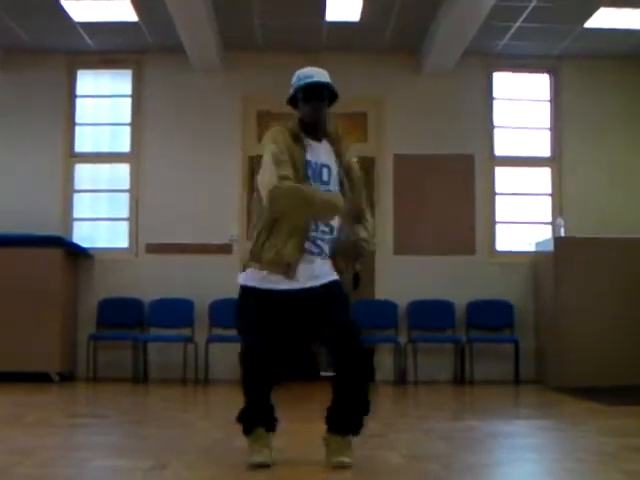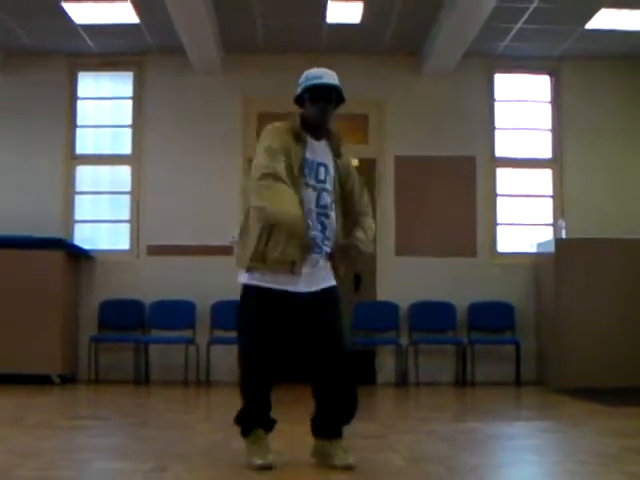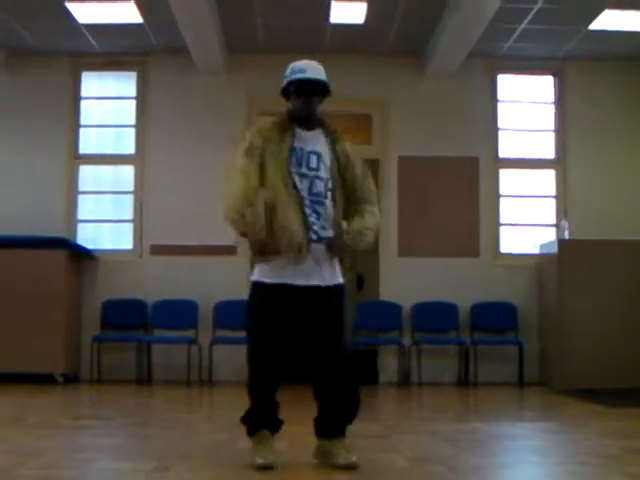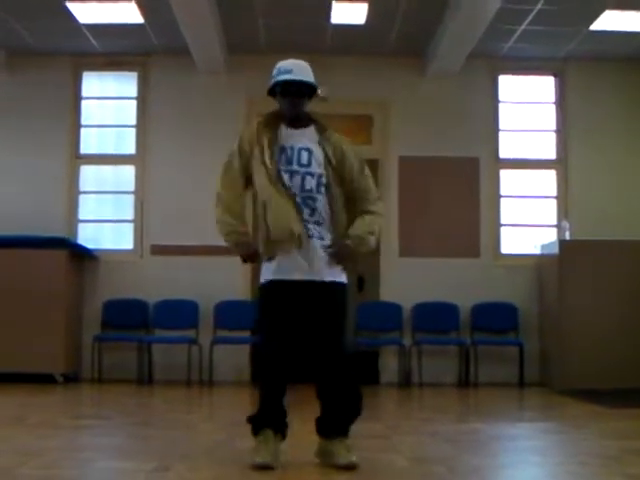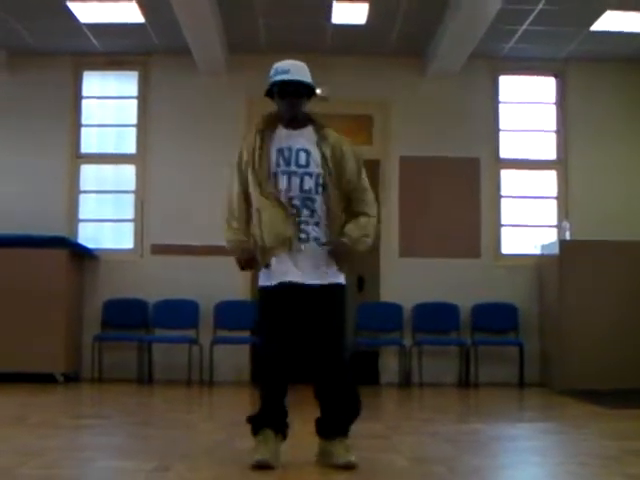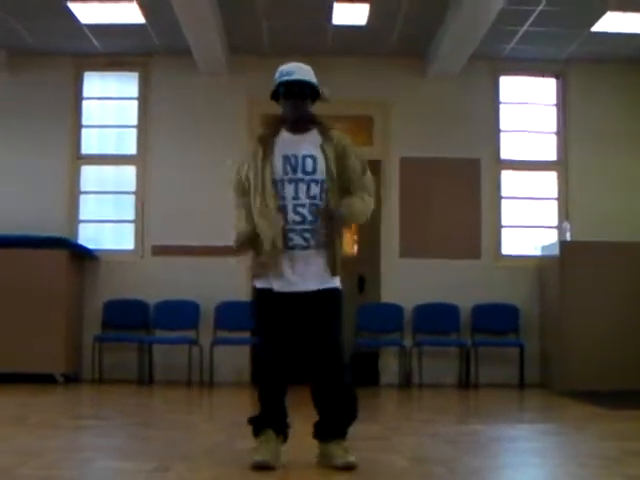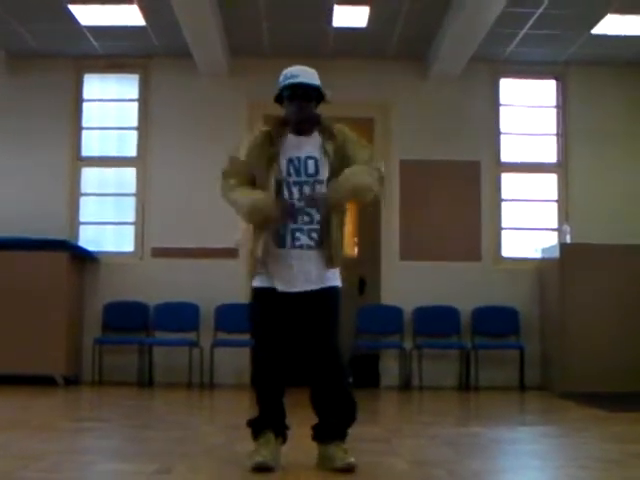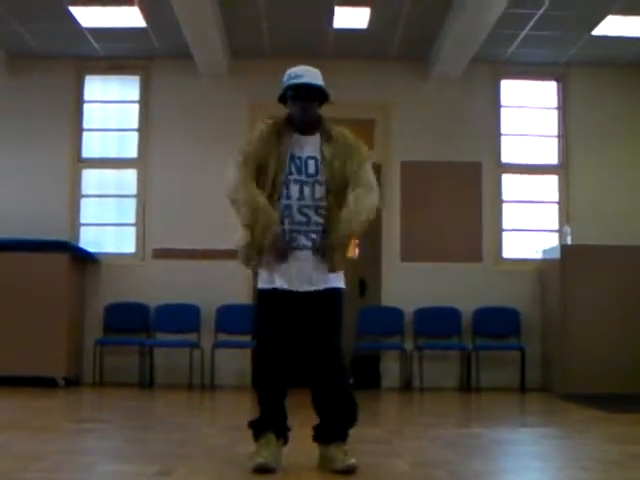
dt=0.1s
person 1, frame 1
left shoulder: (342, 156)
right shoulder: (279, 141)
left elbow: (357, 211)
right elbow: (276, 190)
left wrist: (359, 240)
right wrist: (331, 204)
left hip: (321, 276)
right hip: (268, 275)
left knee: (350, 353)
right knee: (258, 363)
left ankle: (340, 435)
right ankle: (259, 436)
person 1, frame 2
left shoulder: (340, 158)
right shoulder: (277, 138)
left elbow: (359, 214)
right elbow: (264, 186)
left wrist: (355, 240)
right wrist: (293, 218)
left hip: (317, 279)
right hip: (266, 276)
left knee: (333, 363)
right knee: (256, 363)
left ankle: (328, 439)
right ankle: (257, 437)
person 1, frame 3
left shoulder: (339, 148)
right shoulder: (266, 136)
left elbow: (367, 202)
right elbow: (241, 182)
left wrist: (353, 236)
right wrist: (251, 228)
left hip: (324, 274)
right hip: (275, 270)
left knee: (332, 362)
right knee: (265, 360)
left ankle: (331, 438)
right ankle: (263, 436)
person 1, frame 4
left shoulder: (335, 145)
right shoulder: (256, 138)
left elbow: (366, 198)
right elbow: (230, 191)
left wrist: (358, 239)
right wrist: (239, 238)
left hip: (328, 269)
right hip: (280, 265)
left knee: (333, 359)
right knee: (273, 358)
left ankle: (334, 437)
right ankle: (269, 435)
person 1, frame 5
left shoulder: (333, 144)
right shoulder: (256, 144)
left elbow: (362, 199)
right elbow: (241, 200)
left wrist: (353, 239)
right wrist: (241, 245)
left hip: (326, 270)
right hip: (277, 269)
left knee: (331, 360)
right knee: (273, 359)
left ankle: (333, 438)
right ankle: (269, 435)
person 1, frame 6
left shoulder: (336, 144)
right shoulder: (262, 146)
left elbow: (364, 189)
right elbow: (246, 195)
left wrist: (346, 210)
right wrist: (246, 229)
left hip: (323, 275)
right hip: (272, 275)
left knee: (328, 360)
right knee: (271, 361)
left ankle: (332, 439)
right ankle: (269, 436)
person 1, frame 7
left shoulder: (339, 140)
right shoulder: (263, 141)
left elbow: (370, 174)
right elbow: (231, 182)
left wrist: (337, 191)
right wrist: (259, 206)
left hip: (321, 274)
right hip: (272, 273)
left knee: (327, 361)
right knee: (268, 362)
left ankle: (332, 441)
right ankle: (268, 438)
person 1, frame 8
left shoulder: (341, 143)
right shoulder: (266, 138)
left elbow: (365, 191)
right elbow: (242, 188)
left wrist: (342, 233)
right wrist: (268, 233)
left hip: (323, 275)
right hip: (275, 274)
left knee: (328, 362)
right knee: (270, 361)
left ankle: (333, 442)
right ankle: (269, 439)
